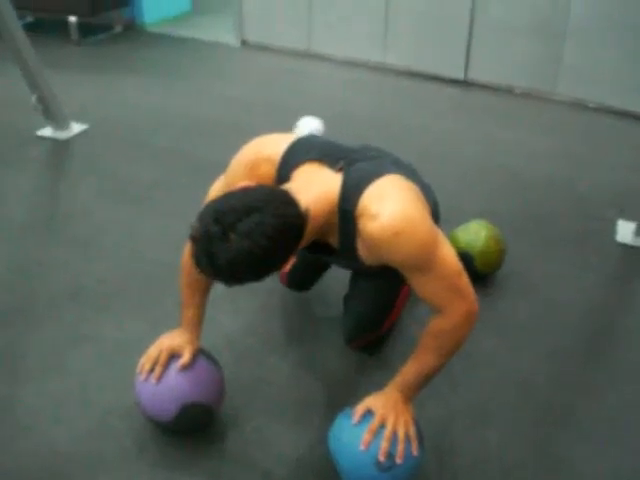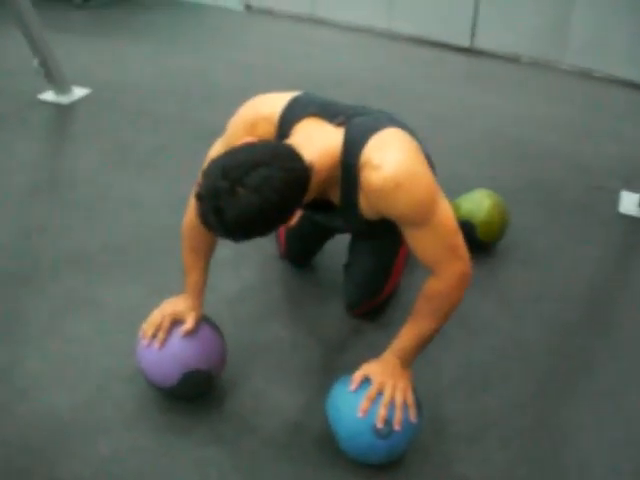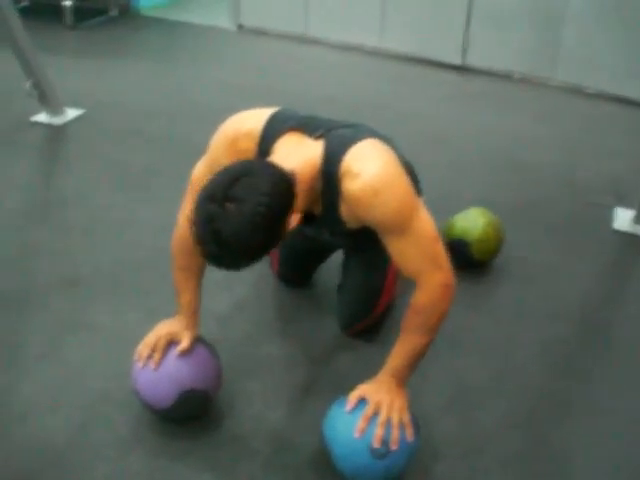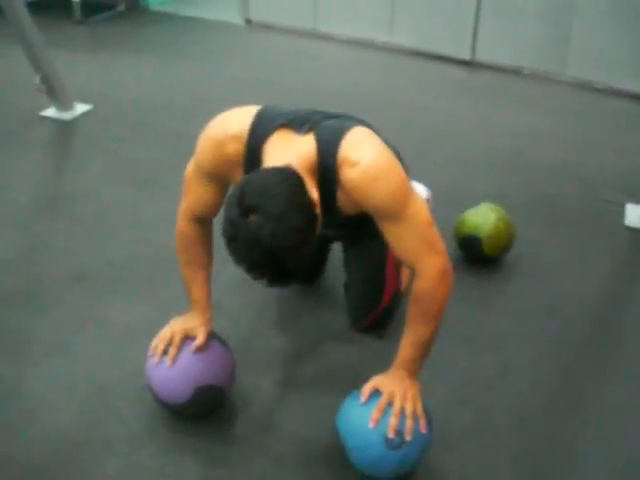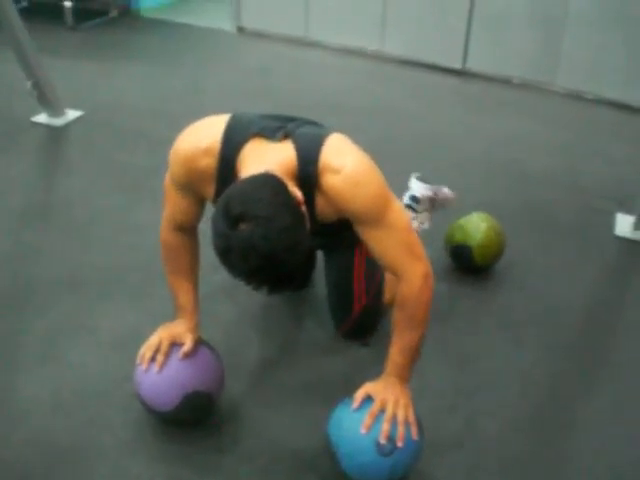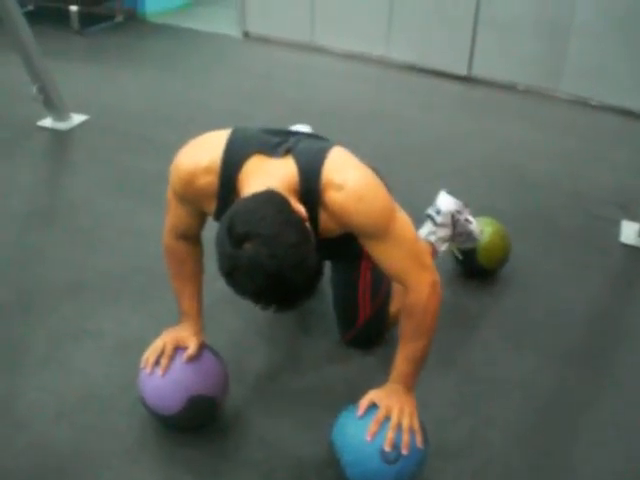
dt=0.4s
person 1, frame 1
left shoulder: (389, 223)
right shoulder: (258, 162)
left elbow: (460, 307)
right elbow: (205, 236)
left wrist: (399, 394)
right wrist: (188, 329)
left hip: (391, 243)
left knee: (360, 337)
right knee: (295, 281)
person 1, frame 2
left shoulder: (390, 176)
right shoulder: (257, 121)
left elbow: (453, 269)
right elbow: (204, 199)
left wrist: (397, 361)
right wrist: (191, 296)
left hip: (386, 210)
right hip: (322, 190)
left knee: (362, 304)
right knee: (292, 255)
person 1, frame 3
left shoulder: (370, 183)
right shoulder: (238, 137)
left elbow: (437, 281)
right elbow: (191, 218)
left wrist: (392, 380)
right wrist: (186, 317)
left hip: (377, 217)
right hip: (316, 209)
left knee: (356, 322)
right knee: (289, 276)
person 1, frame 4
left shoulder: (365, 170)
right shoulder: (223, 140)
left elbow: (434, 268)
right elbow: (193, 219)
left wrist: (404, 372)
right wrist: (199, 311)
left hip: (370, 213)
right hip: (313, 189)
left knee: (368, 318)
right knee: (301, 275)
left ankle: (413, 203)
person 1, frame 5
left shoulder: (345, 177)
right shoulder: (194, 153)
left elbow: (416, 274)
right elbow: (177, 229)
left wrist: (394, 379)
right wrist: (186, 317)
left hip: (342, 220)
right hip: (296, 205)
left knee: (356, 325)
right knee: (290, 283)
left ankle: (414, 208)
person 1, frame 6
left shoulder: (350, 192)
right shoulder: (195, 170)
left elbow: (424, 284)
right elbow: (181, 236)
left wrist: (400, 387)
right wrist: (190, 323)
left hip: (350, 227)
left knee: (362, 333)
left ankle: (439, 227)
